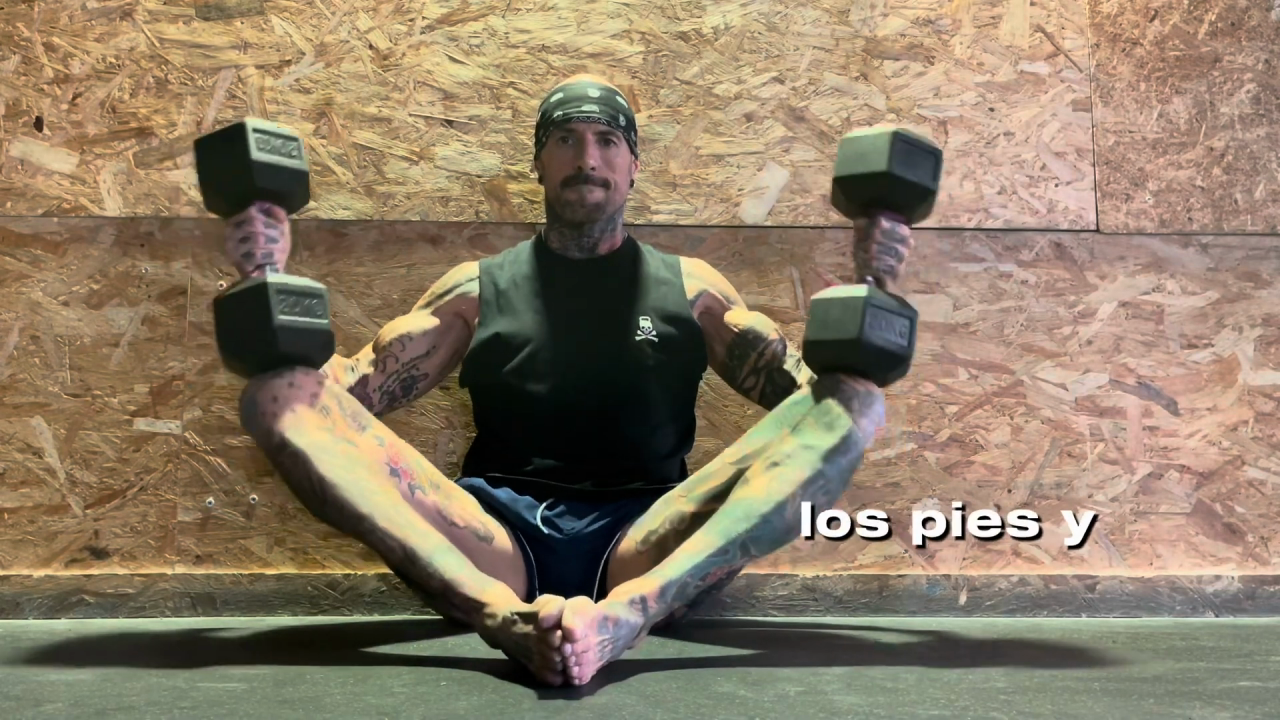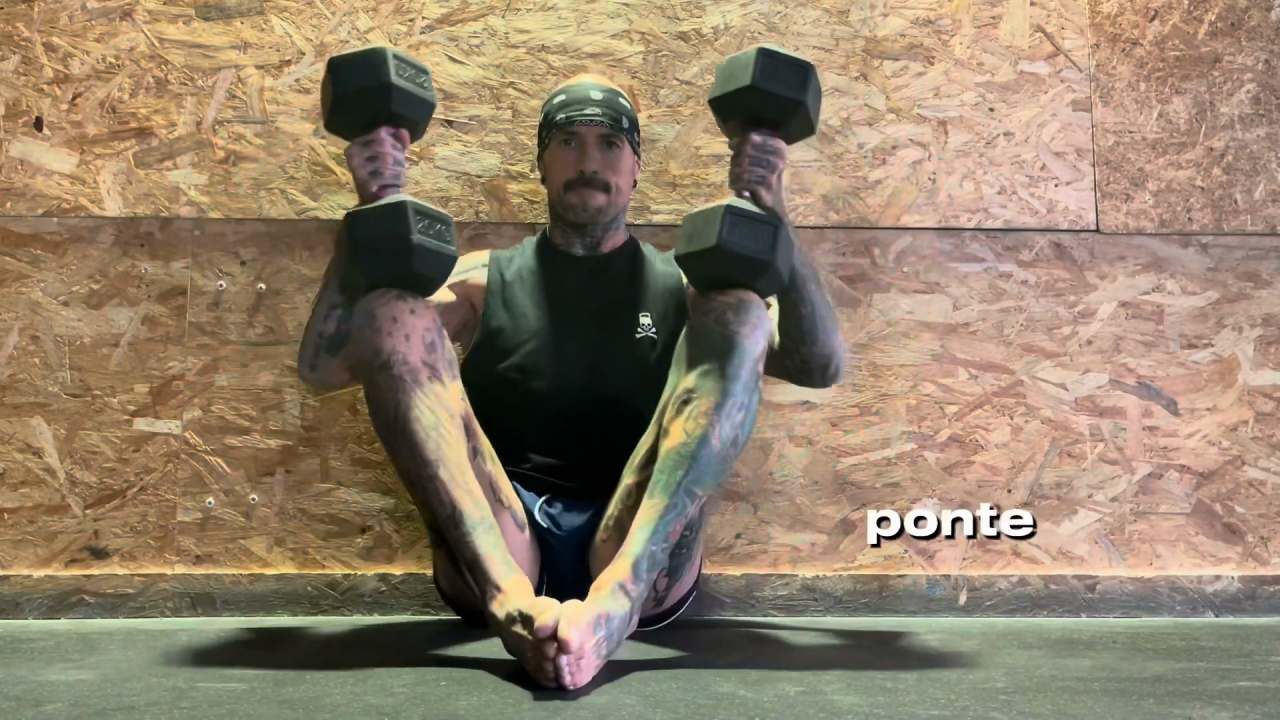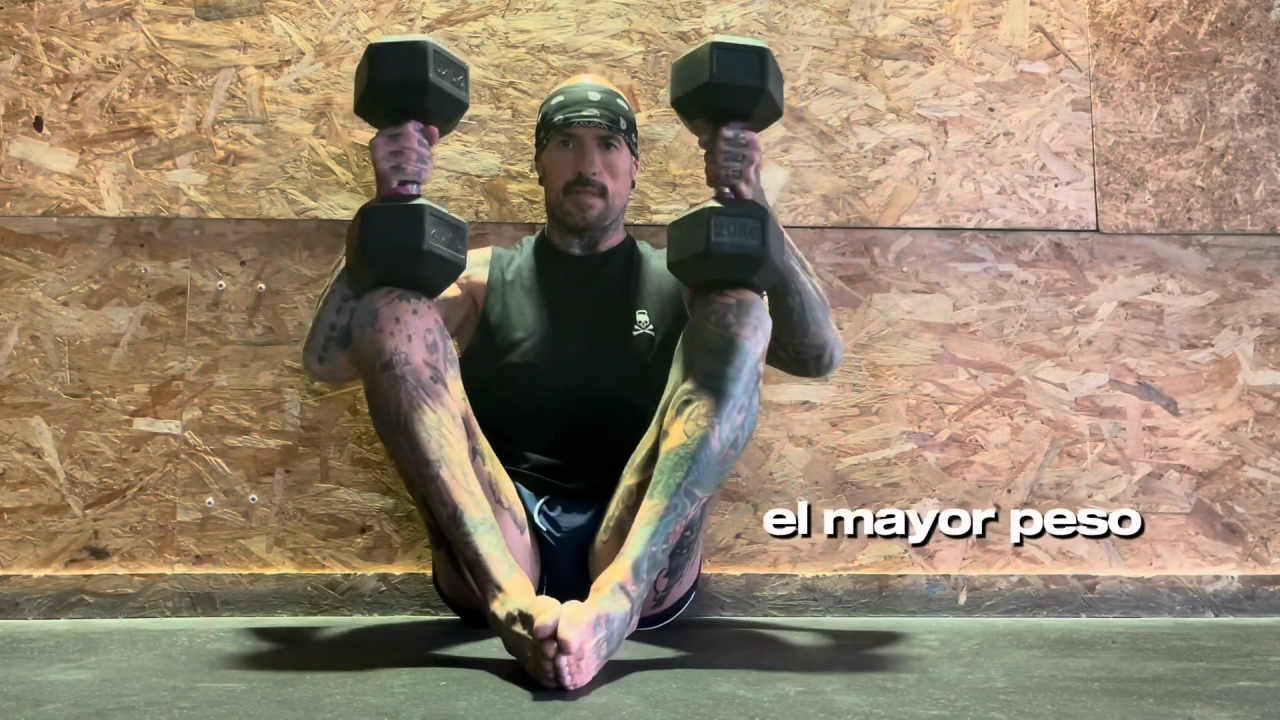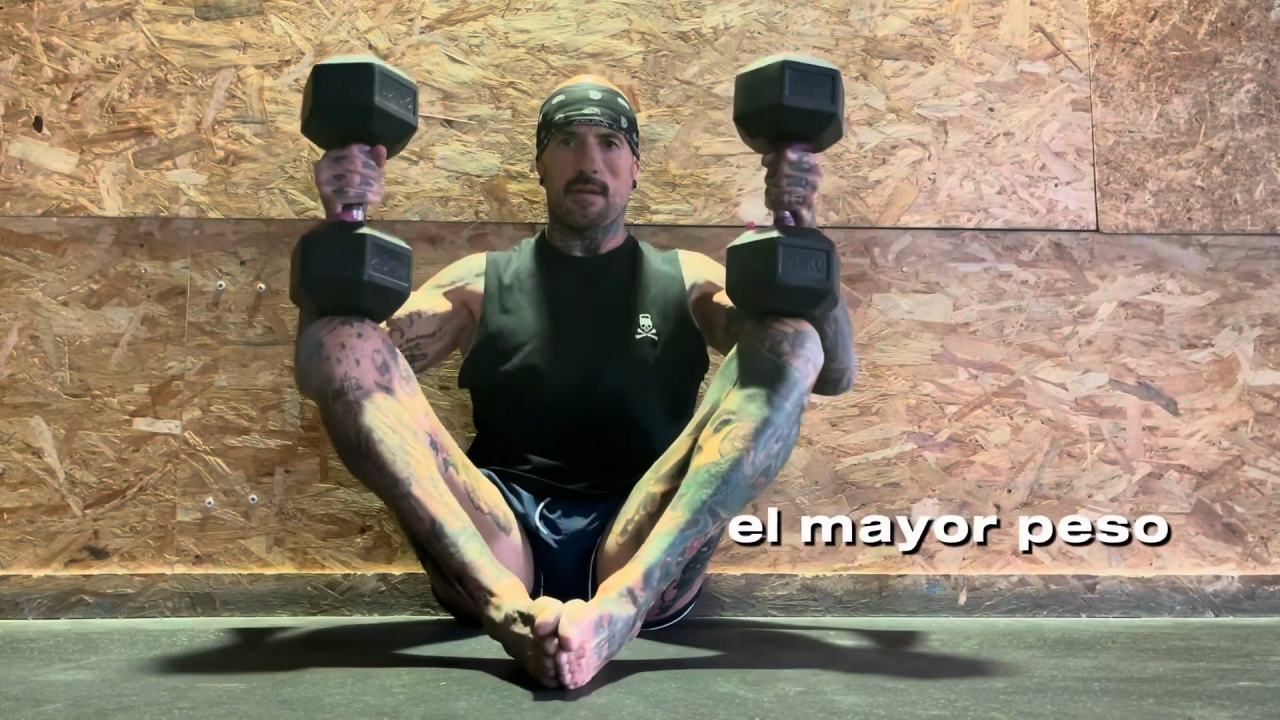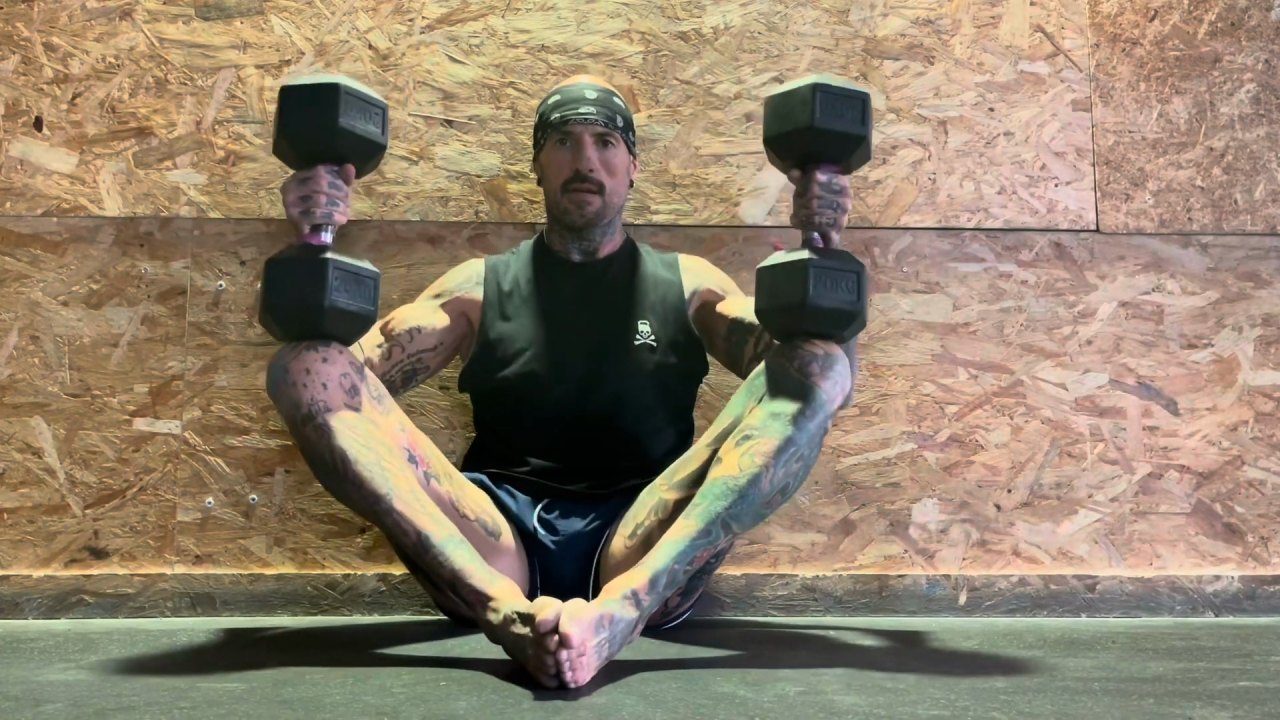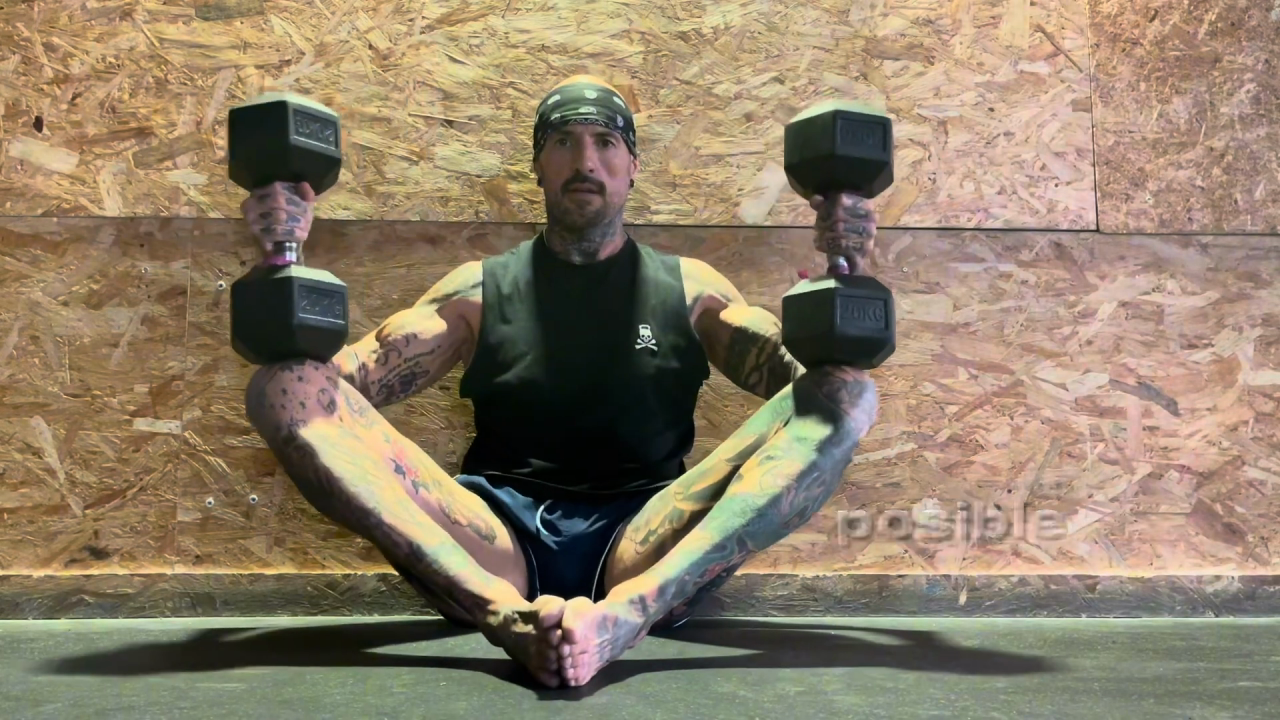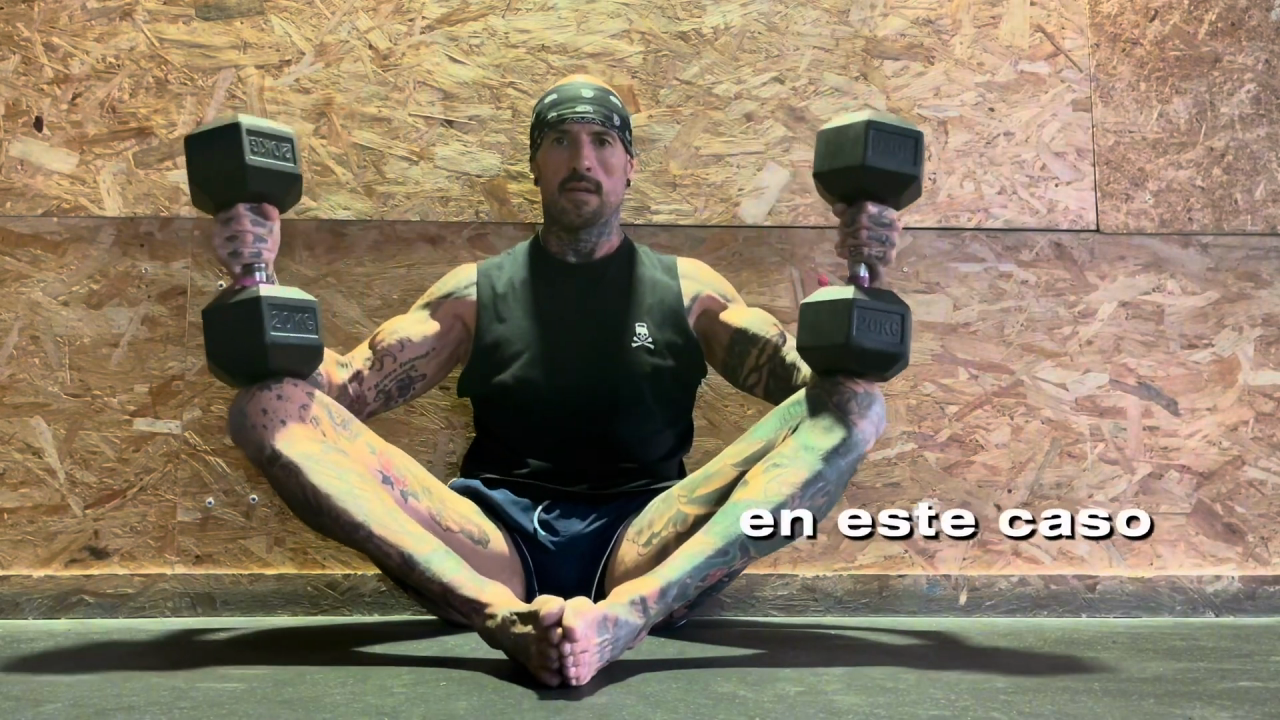
dt=0.4s
person 1, frame 1
left shoulder: (688, 286)
right shoulder: (478, 288)
left elbow: (821, 400)
right elbow: (345, 401)
left hip: (648, 553)
right hip: (494, 549)
left knee: (850, 410)
right knee: (276, 398)
left ankle: (621, 616)
right ankle: (507, 617)
person 1, frame 2
left shoulder: (683, 282)
right shoulder: (481, 280)
left elbow: (821, 366)
right elbow: (323, 367)
left wrist: (772, 213)
right wrist: (372, 205)
left hip: (642, 557)
right hip: (497, 555)
left knee: (732, 315)
right knee: (391, 312)
left ankle: (610, 610)
right ankle: (516, 609)
person 1, frame 3
left shoulder: (683, 279)
right shoulder: (482, 277)
left elbow: (817, 353)
right elbow: (328, 360)
left wrist: (751, 204)
right wrist: (390, 201)
left hip: (640, 560)
right hip: (496, 552)
left knee: (740, 319)
right knee: (388, 316)
left ankle: (609, 611)
right ankle: (514, 609)
person 1, frame 4
left shoulder: (688, 280)
right shoulder: (481, 281)
left elbow: (833, 373)
right elbow: (327, 373)
left wrist: (798, 227)
left hip: (646, 558)
right hip: (497, 550)
left knee: (793, 346)
right knee: (333, 348)
left ankle: (615, 611)
right ankle: (512, 612)
person 1, frame 5
left shoulder: (687, 284)
right shoulder: (478, 286)
left elbow: (820, 379)
right elbow: (339, 384)
left wrist: (821, 247)
left hip: (645, 554)
right hip: (495, 548)
left knee: (821, 369)
right knee: (303, 372)
left ankle: (616, 613)
right ankle: (511, 613)
person 1, frame 6
left shoulder: (689, 288)
right shoulder: (478, 288)
left elbow: (822, 389)
right elbow: (345, 388)
left wrist: (841, 273)
left hip: (646, 553)
right hip: (495, 551)
left knee: (846, 396)
right knee: (284, 391)
left ankle: (623, 614)
right ankle: (508, 615)
person 1, frame 7
left shoulder: (687, 287)
right shoulder: (475, 290)
left elbow: (820, 388)
right elbow: (343, 392)
right wrist: (261, 281)
left hip: (645, 554)
right hip: (493, 550)
left knee: (851, 407)
right knee: (268, 408)
left ankle: (622, 616)
right ankle: (507, 616)
